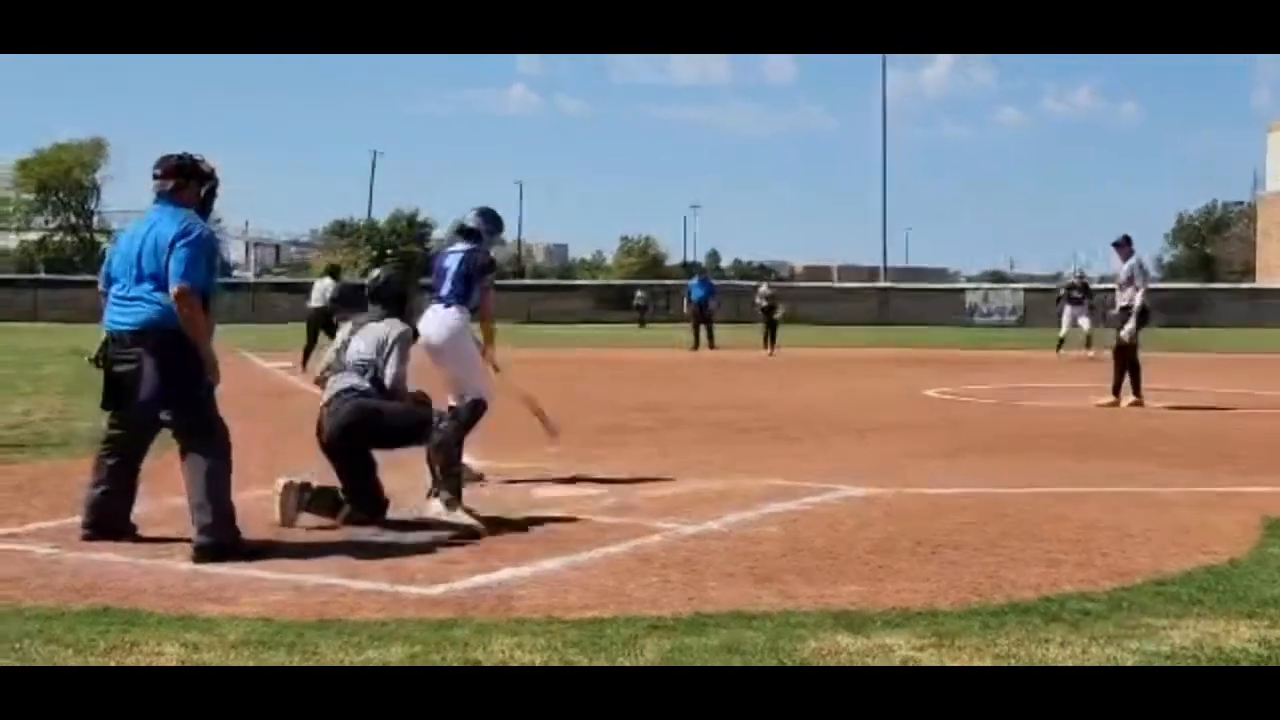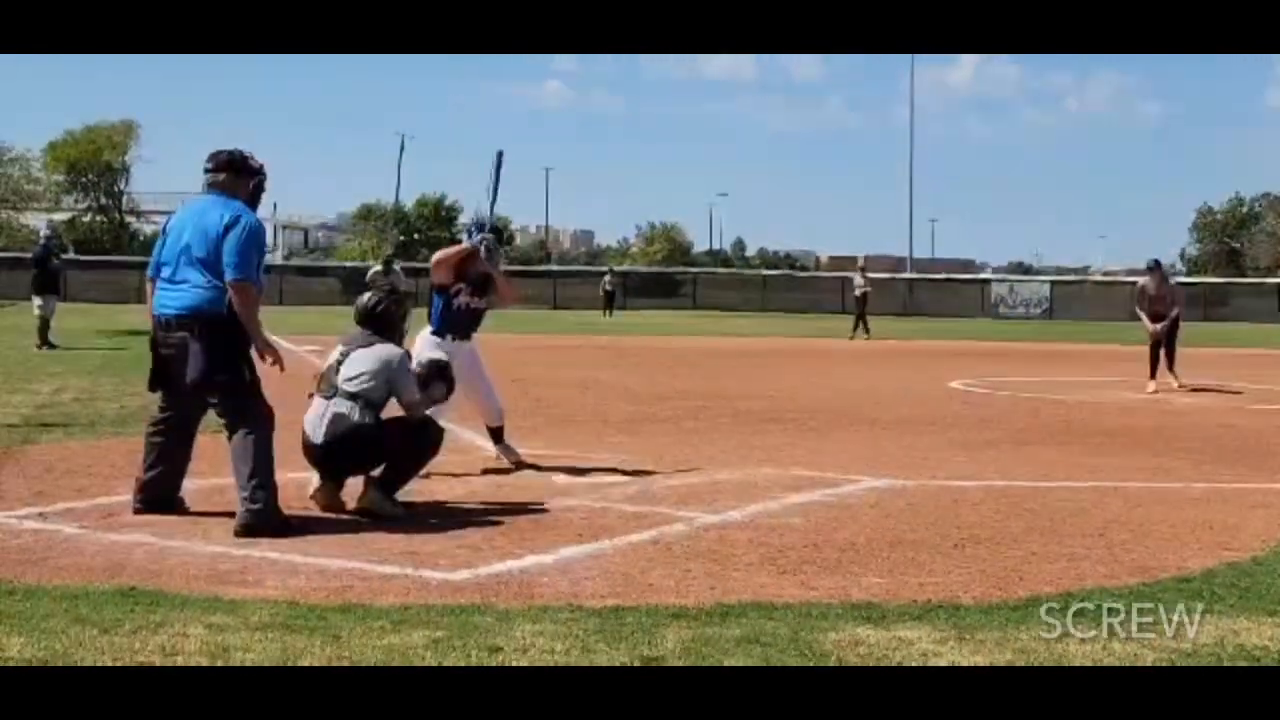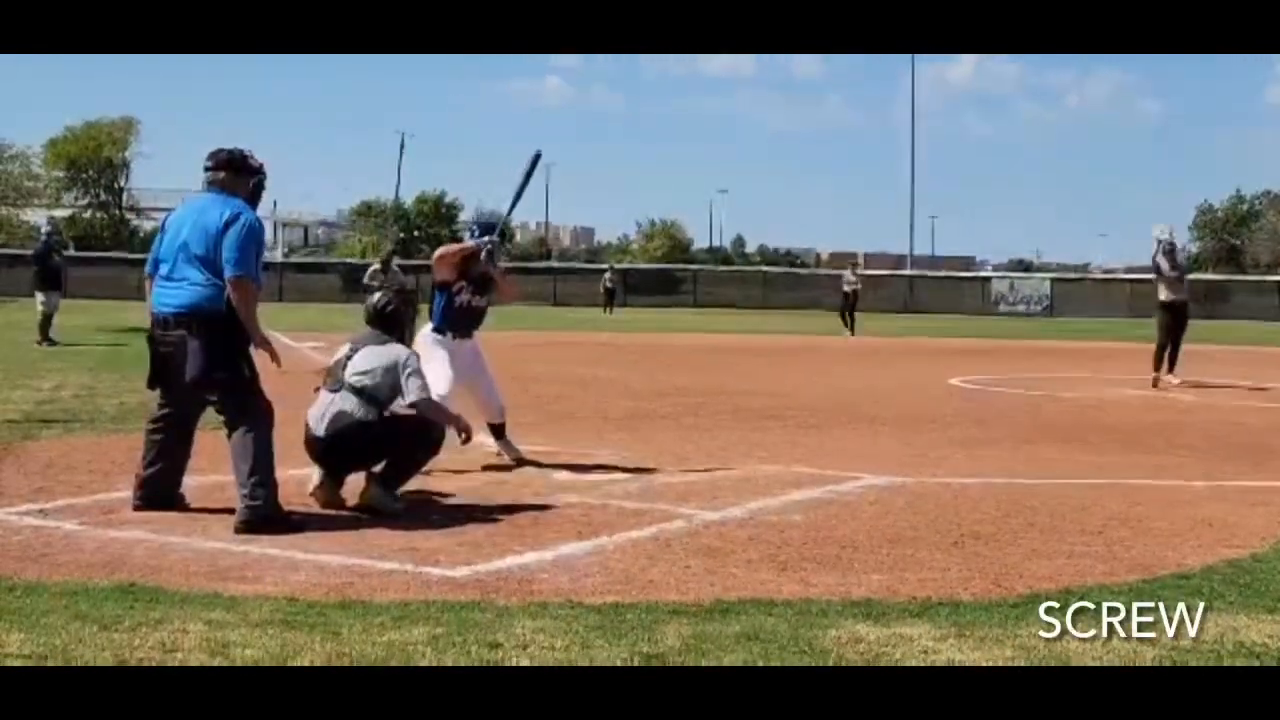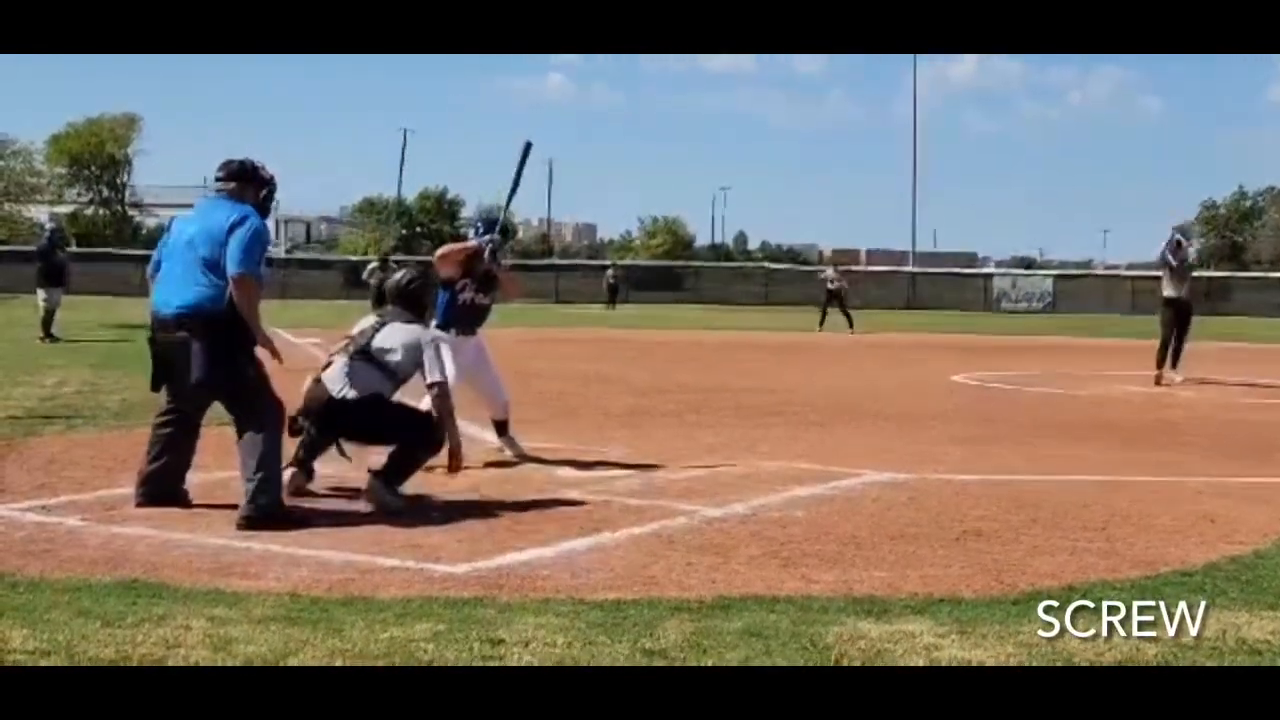
dt=0.5s
person 1, frame 1
left shoulder: (131, 229)
right shoulder: (191, 229)
left elbow: (106, 289)
right elbow: (183, 295)
right wrist: (206, 352)
left hip: (122, 345)
right hip: (165, 346)
left knee: (123, 435)
right knee: (204, 438)
left ankle: (102, 517)
right ankle: (215, 536)
person 1, frame 2
left shoulder: (180, 216)
right shoulder: (242, 219)
left elbow: (152, 278)
right elbow: (238, 285)
left wrist: (160, 330)
right wrist: (257, 337)
left hip: (169, 329)
right hip: (211, 331)
left knee: (173, 414)
right knee: (249, 418)
left ankle: (153, 493)
right ankle: (256, 511)
person 1, frame 3
left shoulder: (178, 213)
right shoulder: (240, 217)
left elbow: (151, 274)
right elbow: (237, 282)
left wrist: (161, 324)
right wrist: (255, 333)
left hip: (167, 327)
right hip: (209, 329)
left knee: (173, 412)
right knee: (249, 414)
left ankle: (153, 489)
right ankle: (257, 508)
person 1, frame 4
left shoulder: (186, 218)
right shoulder: (247, 220)
left elbow: (153, 273)
right elbow: (240, 280)
right wrist: (257, 331)
left hip: (167, 326)
right hip: (211, 328)
left knee: (180, 408)
right knee: (260, 412)
left ankle: (156, 485)
right ankle: (261, 505)
person 2, frame 1
left shoulder: (443, 255)
right shoulder: (480, 260)
right elbow: (486, 308)
right wrist: (488, 348)
left hip: (430, 324)
right hip: (450, 326)
left knee: (461, 393)
right knee: (480, 394)
left ankle: (453, 462)
right ankle: (448, 454)
person 2, frame 2
left shoulder: (486, 280)
right shoulder: (450, 271)
left elbow: (508, 297)
right elbow: (436, 260)
left wrist: (493, 268)
right wrist: (472, 245)
left hip: (464, 346)
right hip: (435, 343)
left knee: (489, 400)
left ankle: (501, 445)
person 2, frame 3
left shoulder: (487, 278)
right shoulder: (451, 269)
left elbow: (509, 295)
right elbow: (439, 255)
left wrist: (492, 269)
right wrist: (476, 244)
left hip: (466, 343)
right hip: (436, 341)
left knee: (491, 396)
right knee: (440, 391)
left ankle: (502, 442)
person 2, frame 4
left shoulder: (490, 275)
right shoulder: (456, 266)
left elbow: (512, 291)
right elbow: (440, 255)
left wrist: (494, 266)
right wrist: (478, 244)
left hip: (471, 340)
right hip: (442, 337)
left knee: (496, 392)
left ankle: (505, 438)
person 3, frame 1
left shoulder: (351, 326)
right shoulder: (397, 328)
left elbow: (321, 377)
right elbow: (395, 386)
right wrist: (412, 401)
left hip: (329, 422)
right hip: (356, 414)
right knee: (440, 423)
left ankle: (302, 495)
person 3, frame 2
left shoulder: (344, 348)
right shoulder: (393, 354)
right elbow: (415, 411)
left wrist: (410, 382)
right wrist: (433, 395)
left hip: (312, 446)
right hip: (344, 446)
right knee: (429, 431)
left ankle: (329, 482)
right ankle: (379, 492)
person 3, frame 3
left shoulder: (351, 346)
right shoulder: (401, 354)
right elbow: (424, 408)
right wrist: (457, 420)
left hip: (315, 441)
right hip: (346, 440)
right knee: (431, 430)
left ankle: (329, 477)
right ankle: (379, 488)
person 3, frame 4
left shoulder: (369, 320)
right shoulder: (425, 336)
left elbow: (329, 364)
right elbow: (439, 392)
right wrist: (454, 441)
left hip: (320, 400)
right hip: (359, 409)
right knee: (431, 431)
left ankle: (299, 469)
right ankle: (383, 483)
